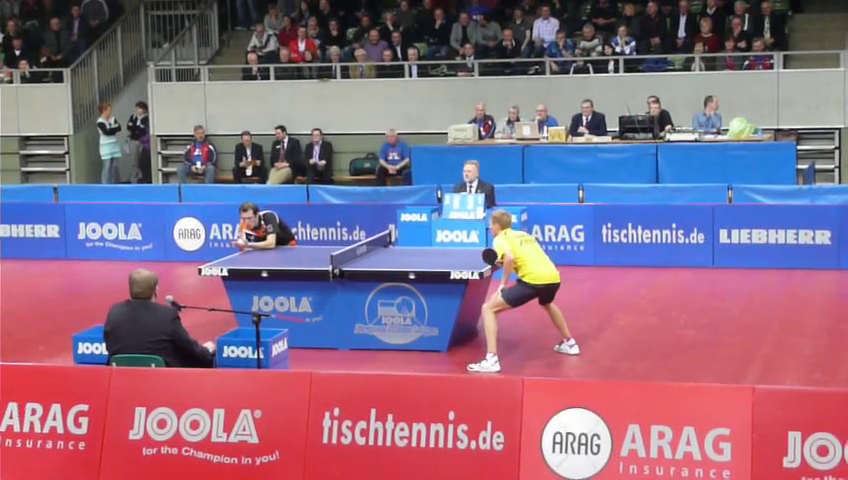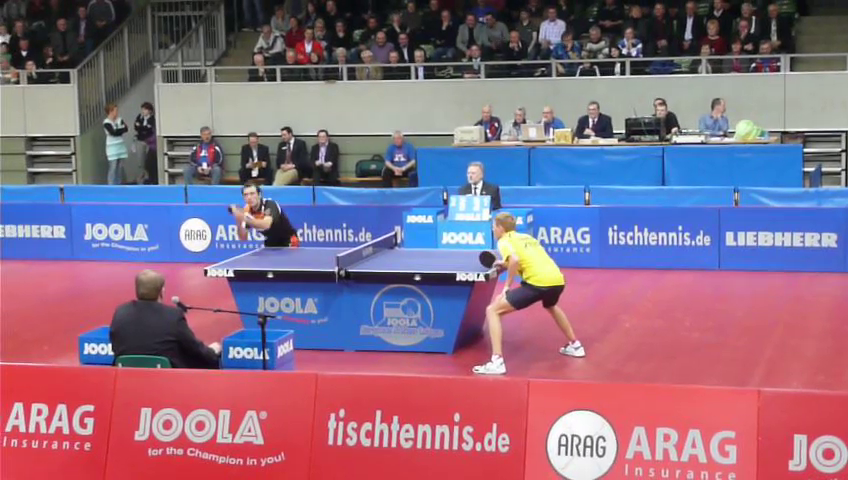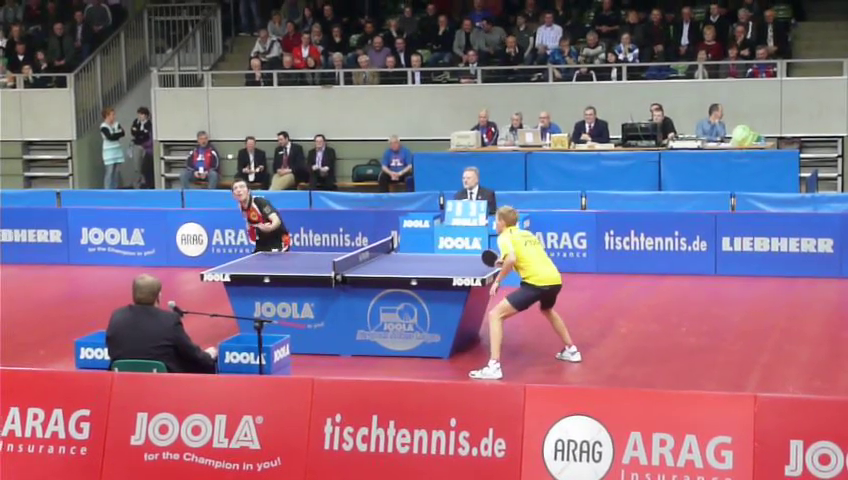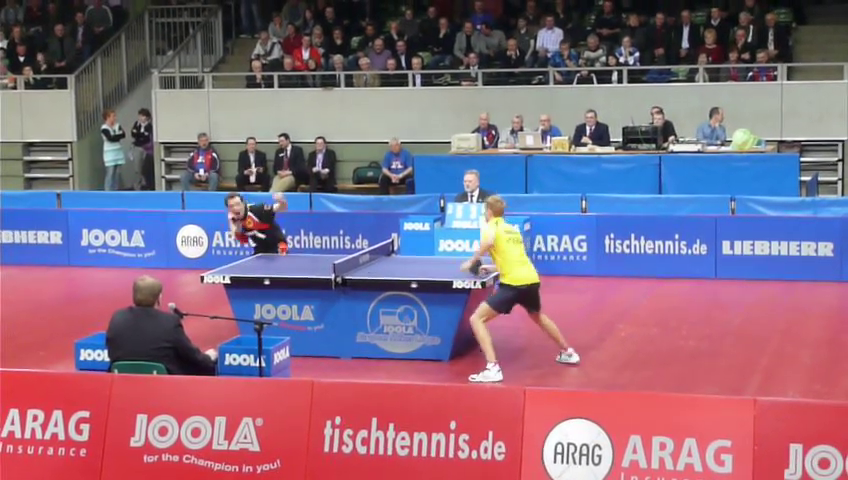
dt=0.4s
person 1, frame 1
left shoulder: (500, 239)
right shoulder: (524, 235)
left elbow: (510, 257)
left wrist: (503, 283)
right wrist: (504, 261)
left hip: (533, 281)
right hip: (553, 278)
left knee: (488, 308)
right knee: (547, 304)
left ankle: (492, 359)
right ankle: (569, 343)
person 1, frame 2
left shoulder: (504, 241)
right shoulder: (527, 237)
left elbow: (515, 260)
left wrist: (507, 285)
right wrist: (505, 264)
left hip: (538, 283)
right hip: (557, 280)
left knee: (492, 311)
right knee: (551, 307)
left ankle: (497, 361)
right ankle: (575, 345)
person 1, frame 3
left shoulder: (505, 237)
right shoulder: (527, 234)
left elbow: (511, 259)
left wrist: (497, 281)
right wrist: (506, 264)
left hip: (536, 283)
right hip: (554, 280)
left knee: (495, 315)
right knee: (547, 311)
left ankle: (494, 366)
right ankle: (571, 350)
person 1, frame 4
left shoulder: (491, 227)
right shoulder: (513, 230)
left elbow: (489, 242)
left wrist: (472, 261)
right wrist: (494, 268)
left hip: (512, 284)
right hip: (531, 281)
left knee: (476, 319)
right knee: (538, 317)
left ankle: (492, 368)
right ankle: (568, 352)
